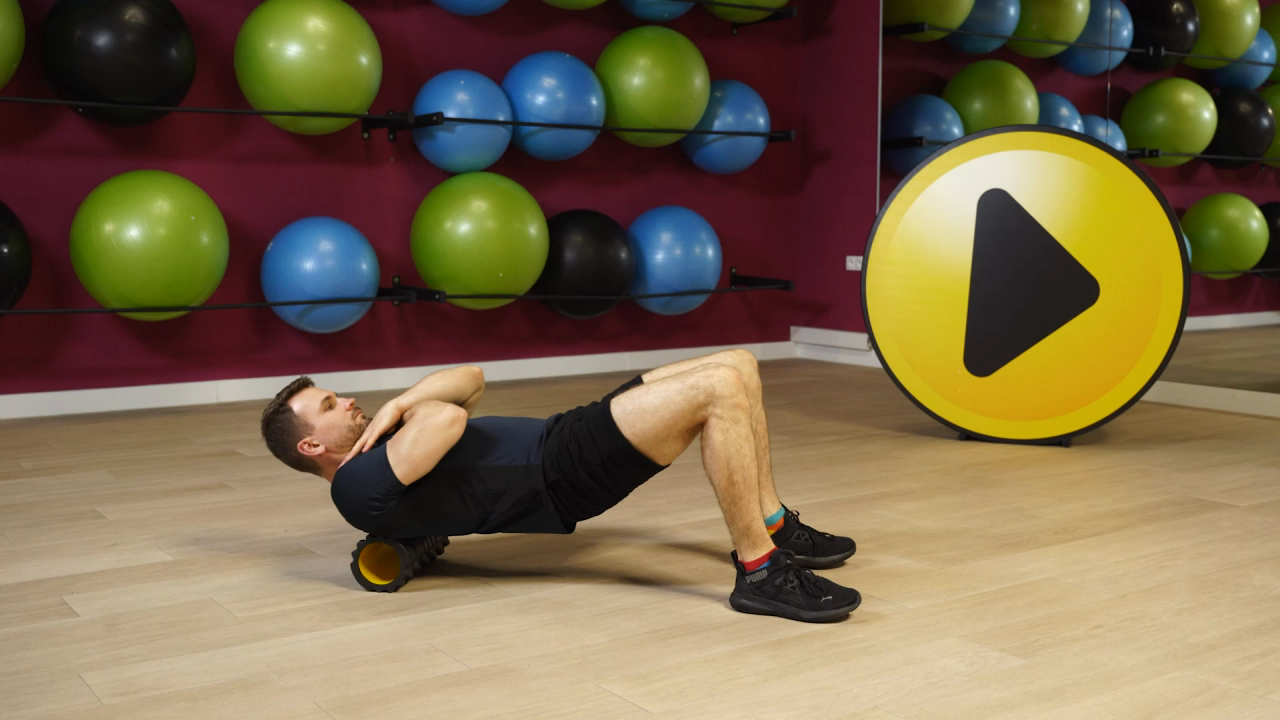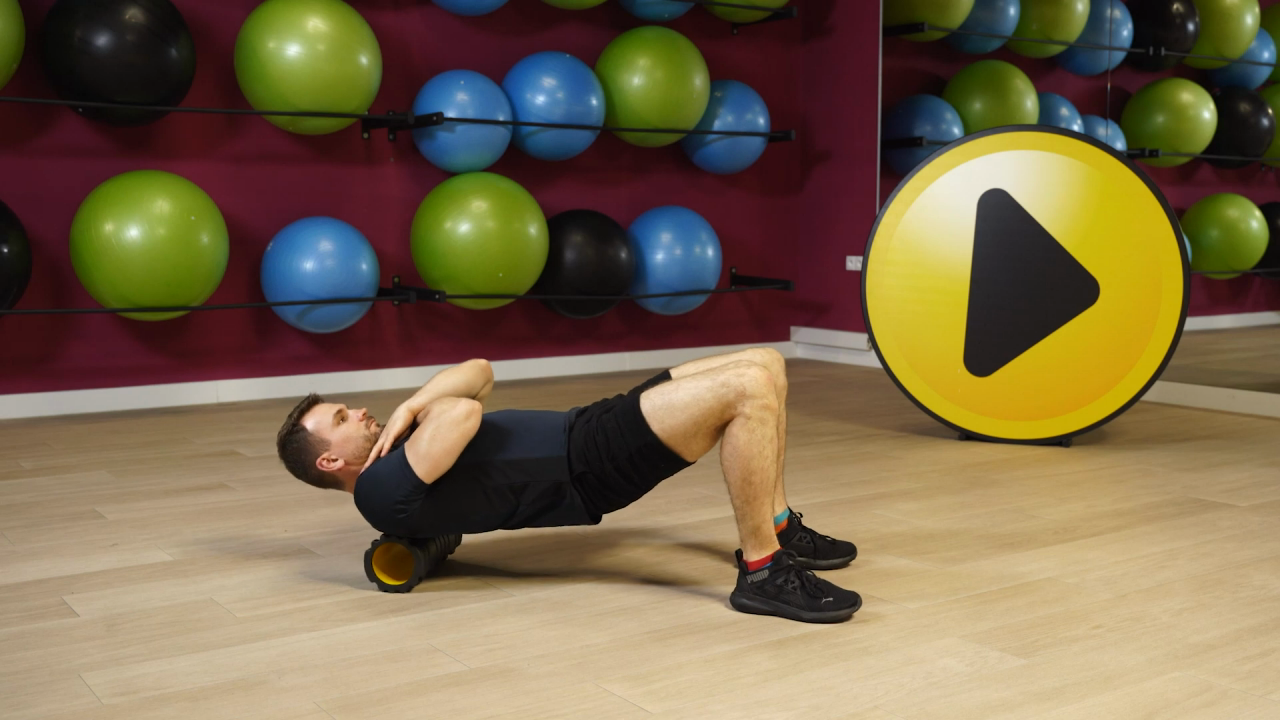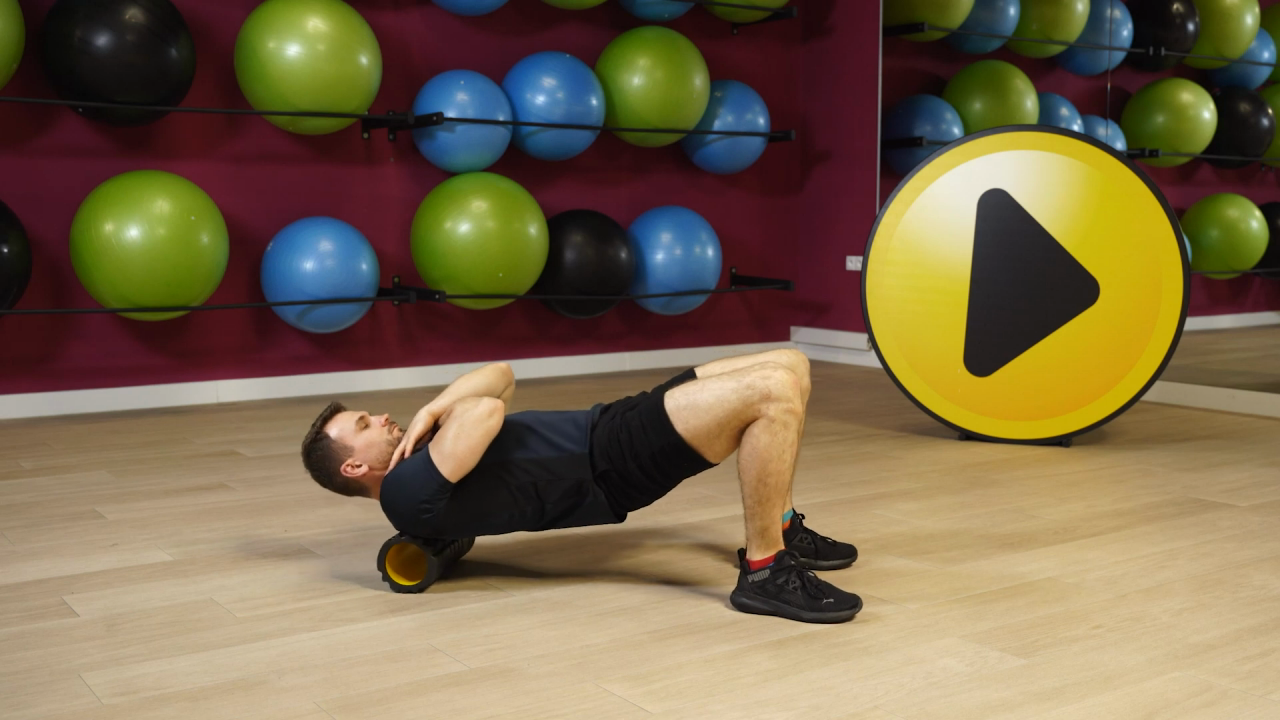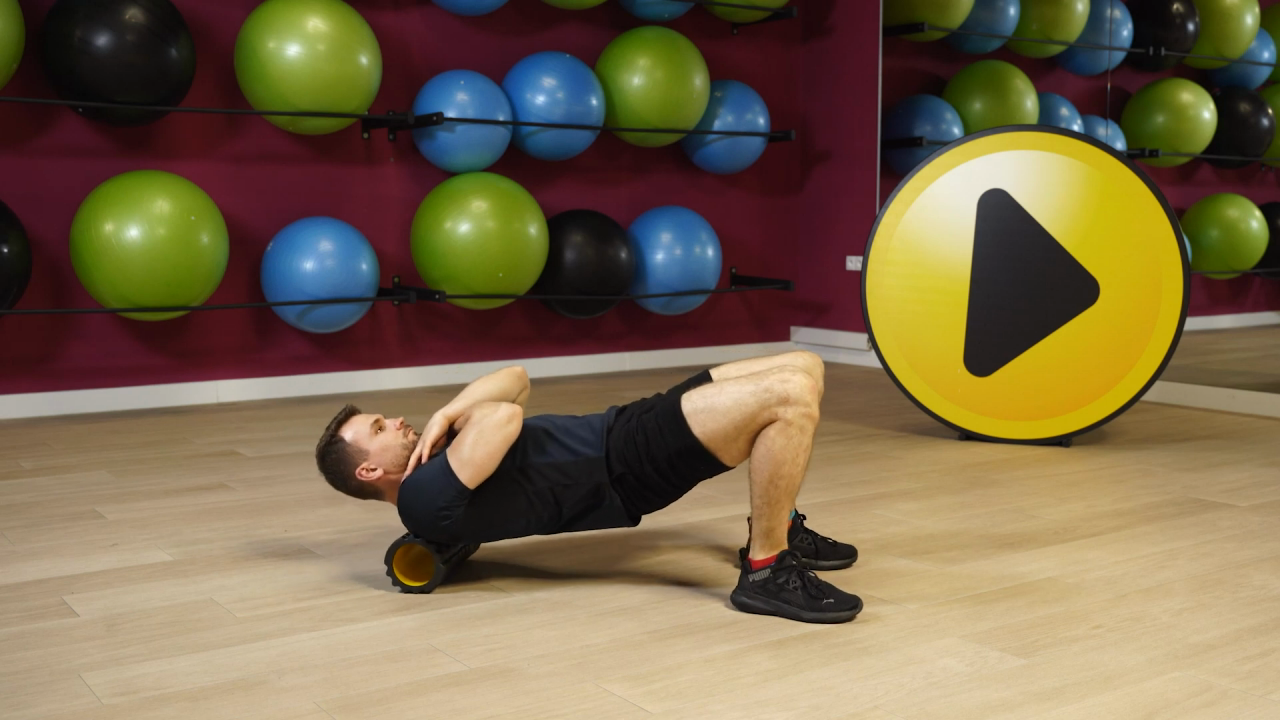
dt=0.5s
person 1, frame 1
left shoulder: (387, 443)
right shoulder: (359, 487)
left elbow: (471, 379)
right elbow: (448, 421)
left wrist: (397, 404)
right wrist: (409, 408)
left hip: (564, 441)
right hip: (562, 475)
left knee: (736, 368)
right knee: (720, 390)
left ankle: (775, 526)
right ankle: (762, 570)
person 1, frame 2
left shoulder: (400, 450)
right shoulder: (384, 491)
left elbow: (478, 372)
right elbow: (465, 413)
left wrist: (410, 407)
right wrist: (420, 409)
left hip: (587, 433)
right hip: (587, 467)
left knee: (764, 365)
right knee: (749, 390)
left ankle: (778, 528)
right ankle: (763, 570)
person 1, frame 3
left shoulder: (427, 451)
right shoulder: (410, 494)
left elbow: (500, 375)
right elbow: (486, 410)
left wrist: (430, 411)
right wrist: (440, 414)
left hip: (612, 430)
right hip: (610, 465)
left knee: (789, 366)
right knee: (773, 392)
left ankle: (781, 530)
right ankle: (765, 572)
person 1, frame 4
left shoulder: (441, 454)
right shoulder: (428, 498)
left elbow: (516, 379)
right elbow: (505, 417)
left wrist: (447, 413)
right wrist: (457, 417)
left hip: (625, 429)
right hip: (626, 468)
left knee: (803, 367)
right knee: (791, 397)
left ankle: (782, 531)
right ankle: (767, 571)
